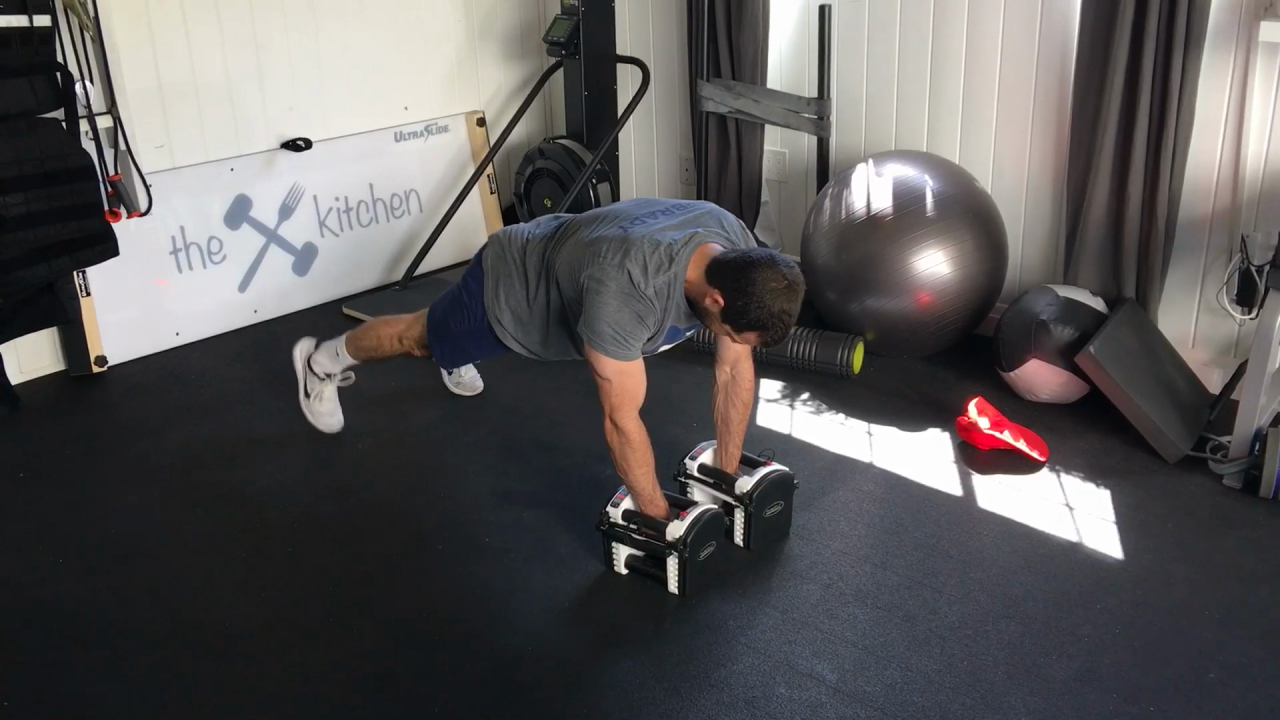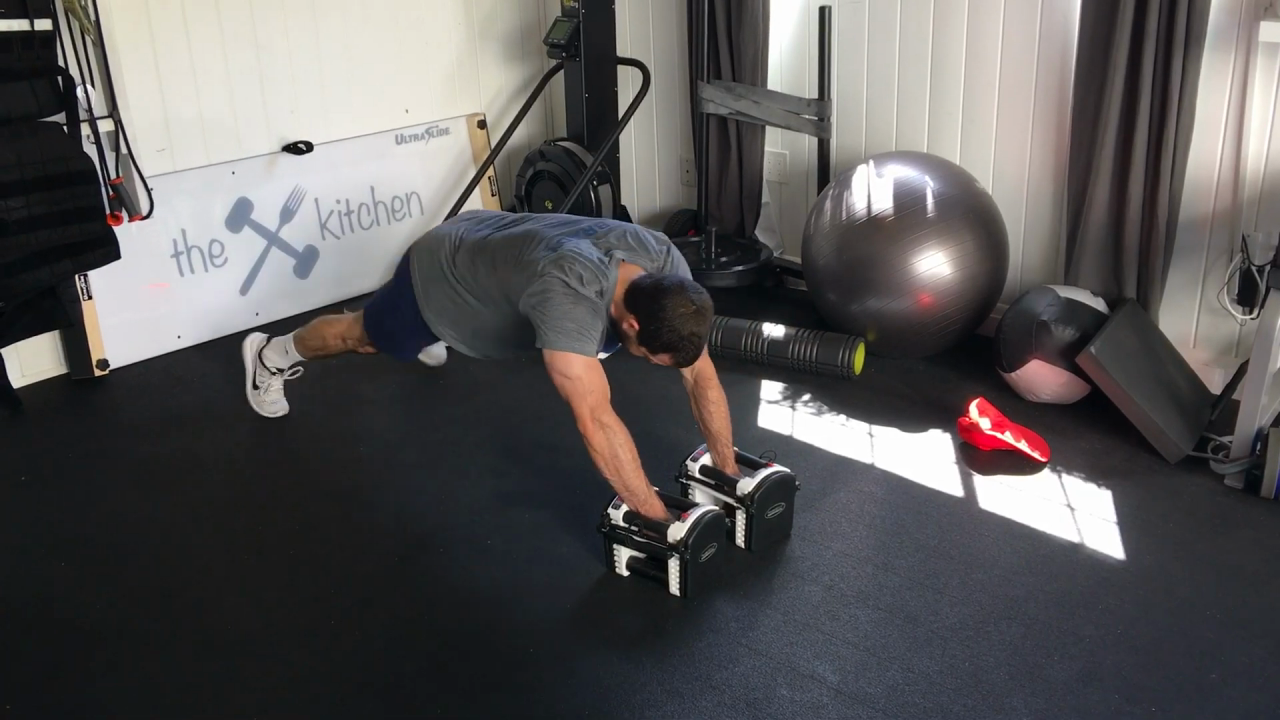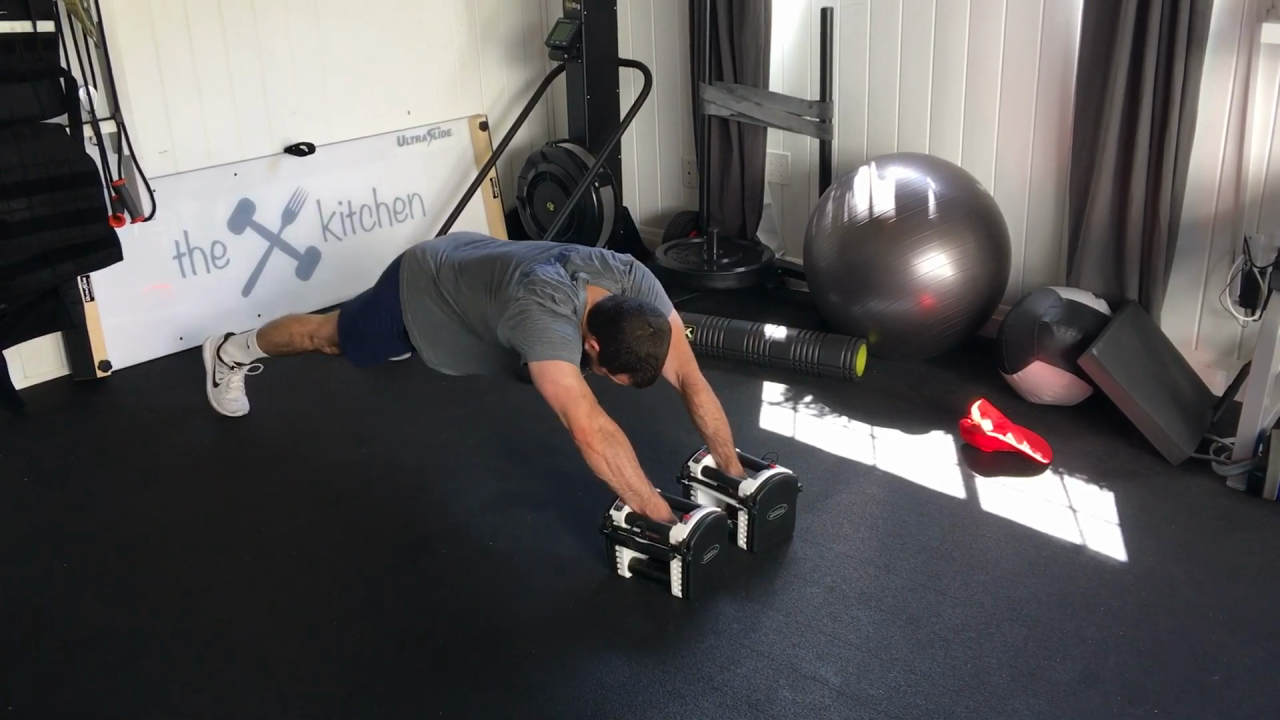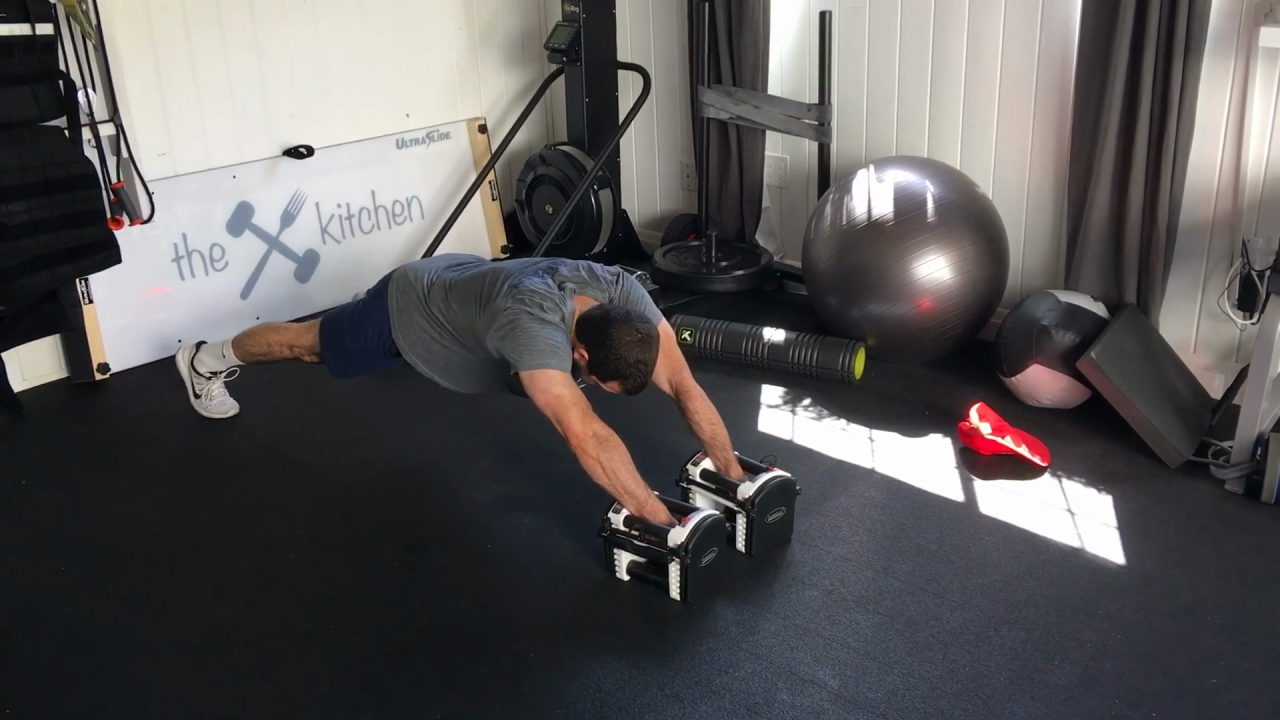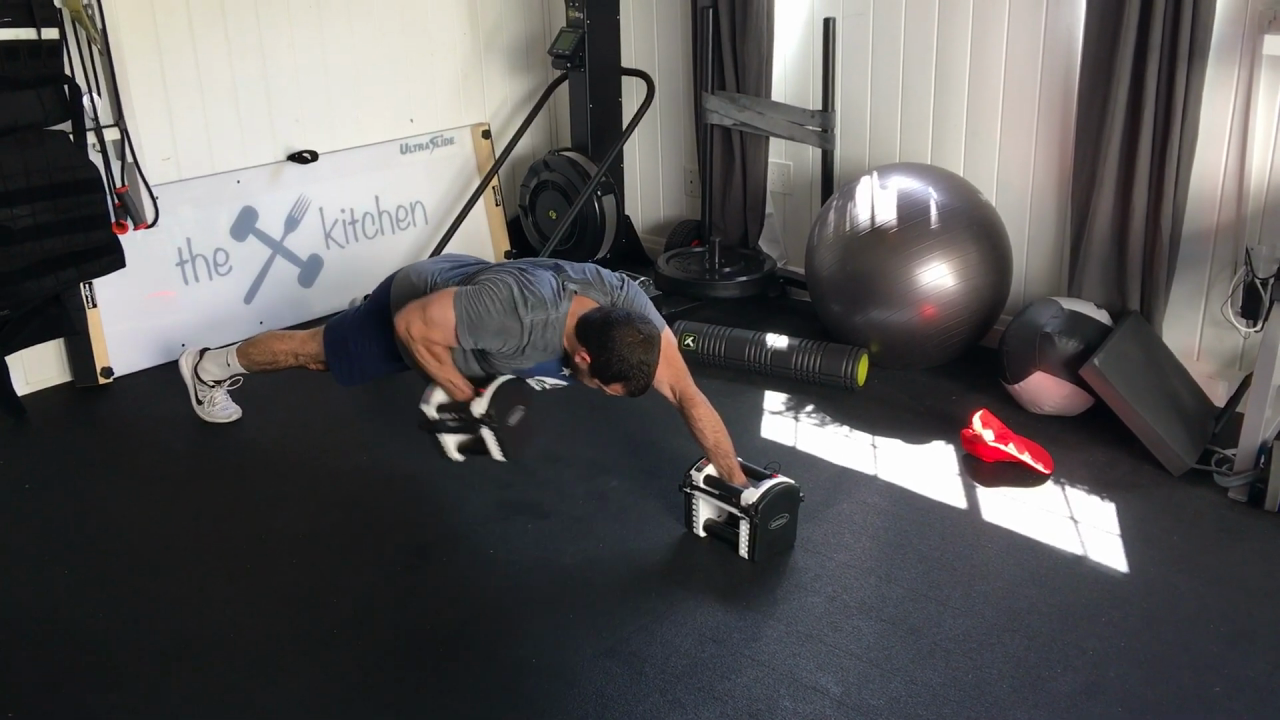
dt=1s
person 1, frame 1
left shoulder: (738, 249)
right shoulder: (625, 287)
left elbow: (735, 372)
right elbow: (622, 419)
left wrist: (727, 479)
right wrist: (661, 521)
left hip: (557, 263)
right hip: (511, 283)
right knee: (419, 335)
left ankle: (452, 357)
right ankle: (322, 363)
person 1, frame 2
left shoulder: (664, 261)
right shoulder: (570, 297)
left elbow: (701, 375)
right elbow: (595, 421)
left wrist: (730, 476)
right wrist: (660, 521)
left hip: (488, 241)
right hip: (440, 269)
right knee: (364, 332)
left ankle: (418, 338)
right ankle: (272, 355)
person 1, frame 3
left shoulder: (636, 282)
right shoulder: (545, 315)
left elbow: (691, 379)
right elbow: (589, 430)
left wrist: (735, 473)
right wrist: (665, 521)
left hip: (470, 262)
right hip: (422, 284)
right knee: (333, 337)
left ankle: (397, 341)
right ankle: (233, 352)
person 1, frame 4
left shoulder: (623, 293)
right shoulder: (533, 325)
left elbow: (685, 387)
right elbow: (586, 436)
left wrist: (736, 478)
right wrist: (663, 524)
left hip: (459, 281)
right hip: (409, 307)
right knee: (310, 343)
left ankle: (354, 308)
right ankle: (207, 359)
person 1, frame 5
left shoulder: (625, 302)
right shoulder: (515, 313)
left elbow: (686, 393)
right elbow: (411, 325)
left wrist: (737, 483)
right wrist: (467, 398)
left hip: (460, 283)
right hip: (414, 305)
right knee: (315, 352)
left ankle: (364, 314)
right ankle: (212, 365)
